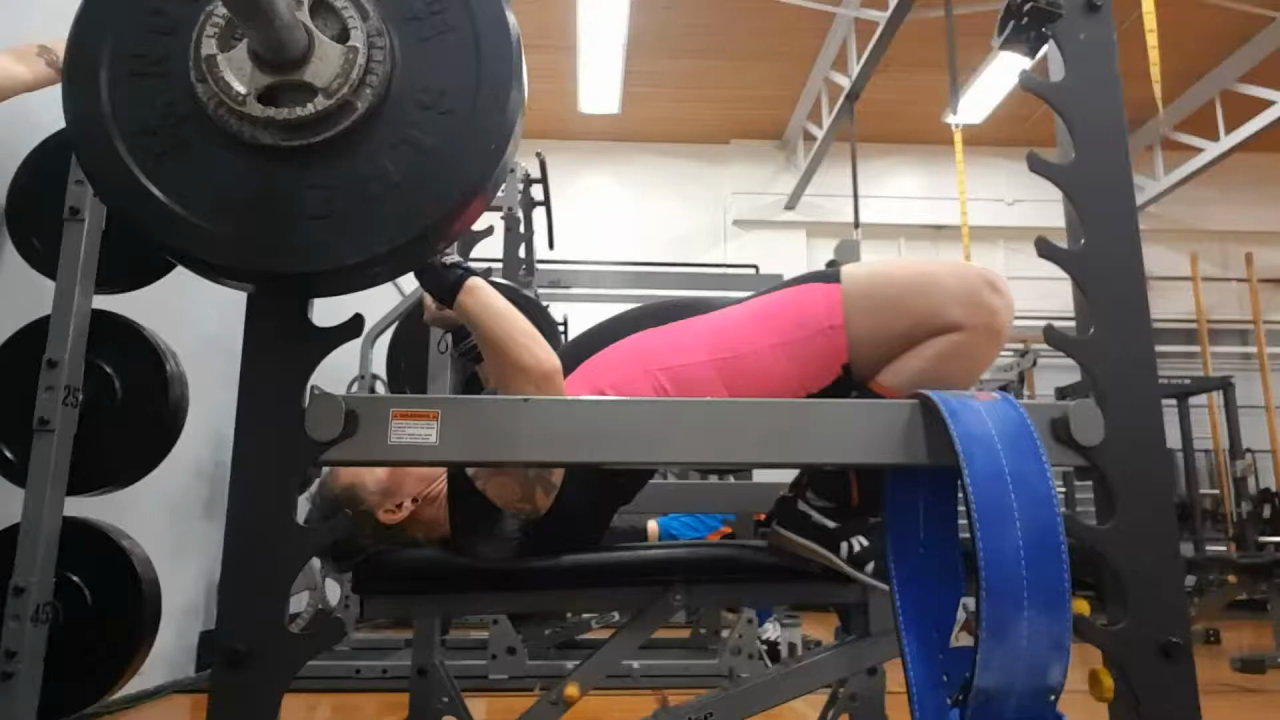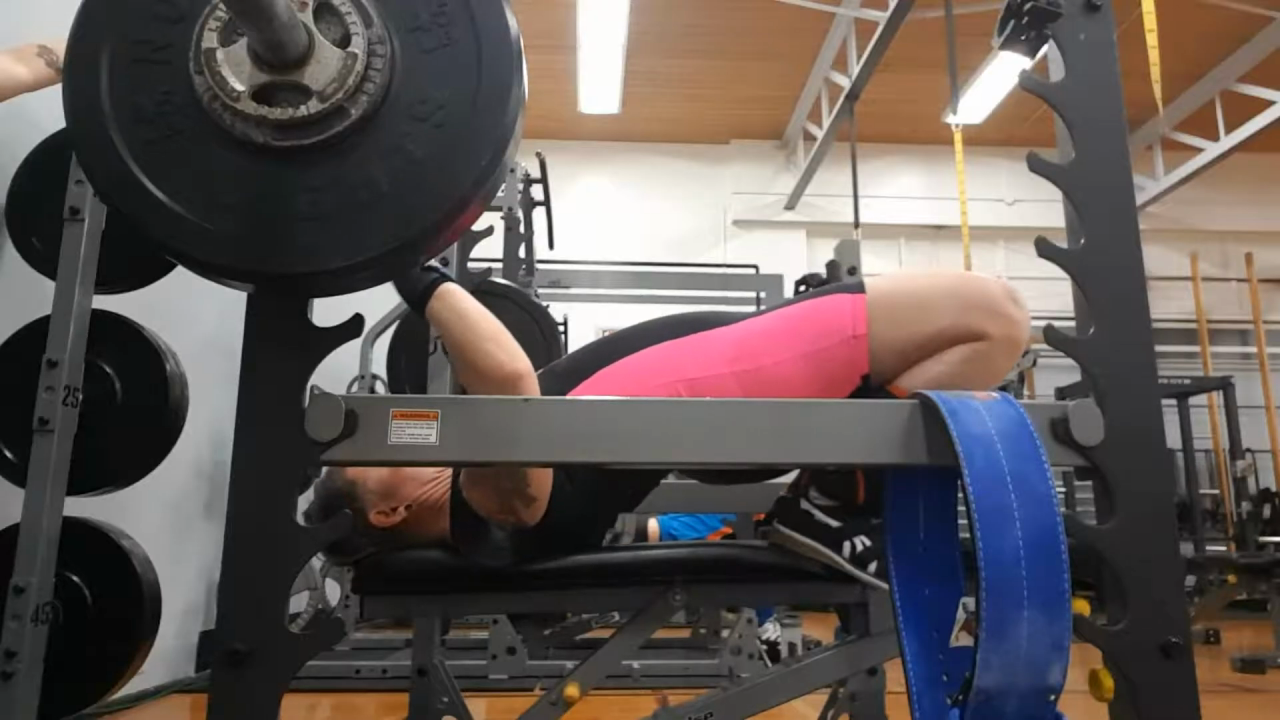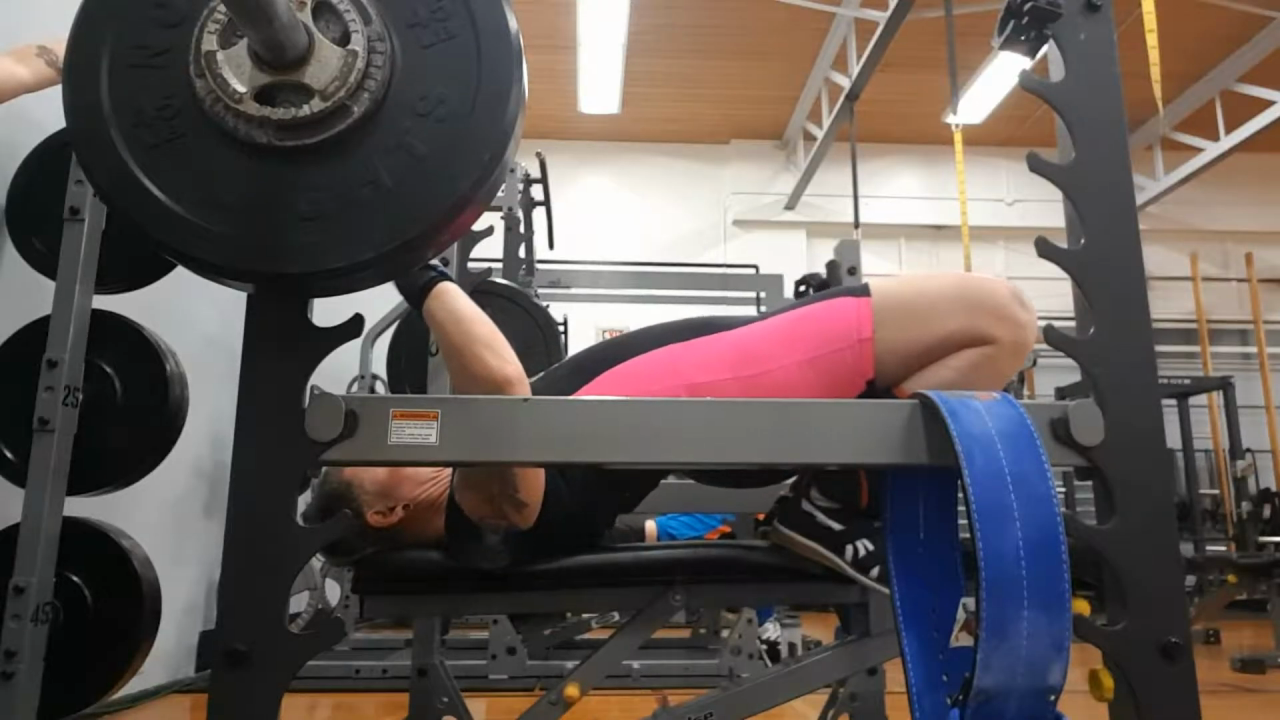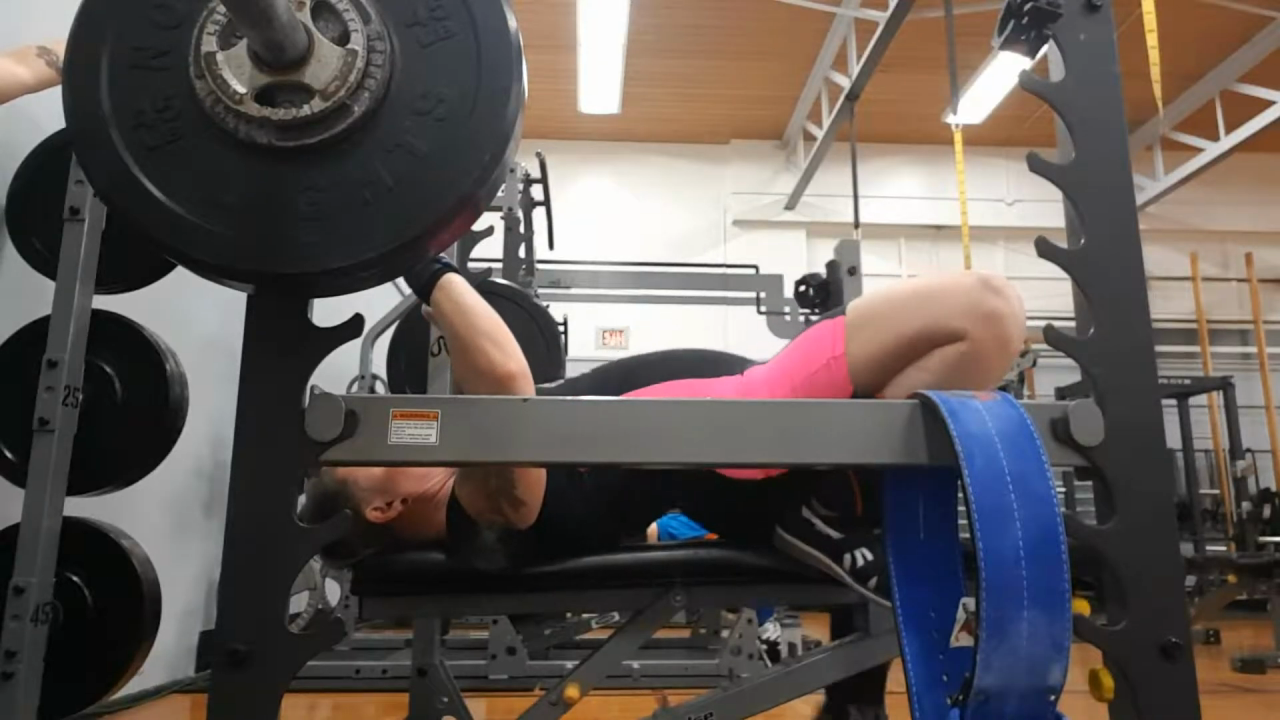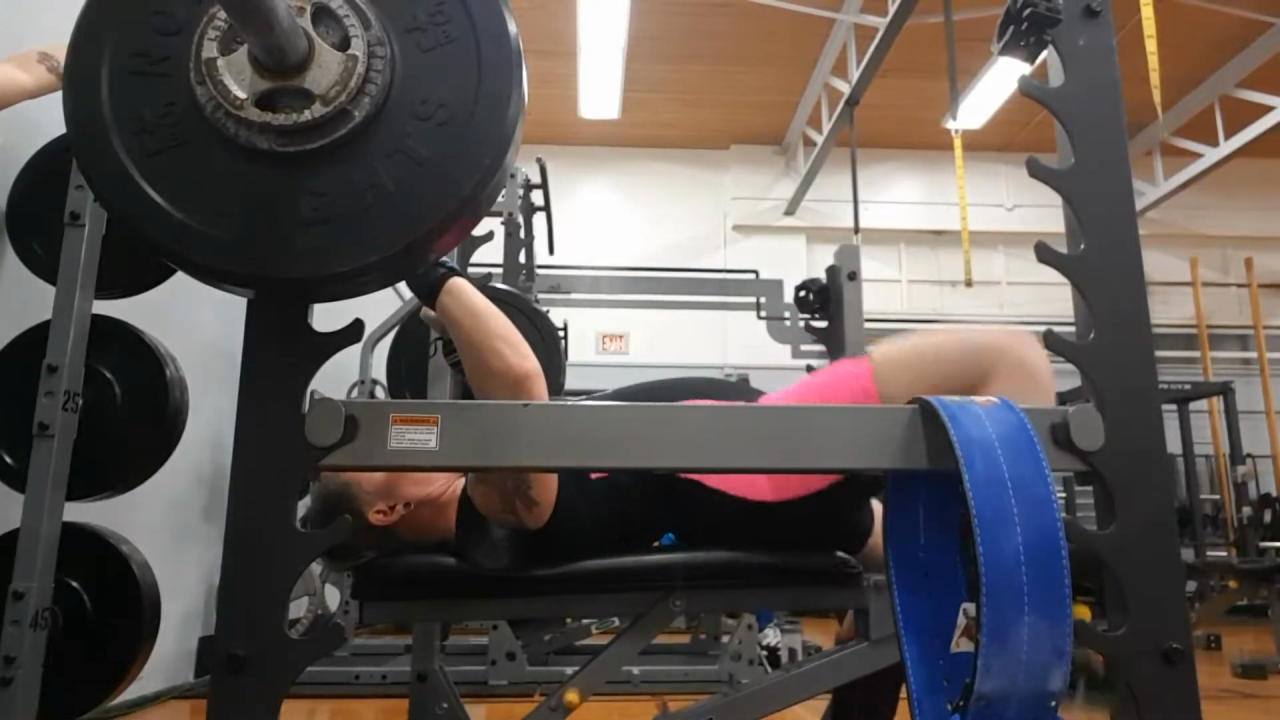
dt=1s
person 1, frame 1
left shoulder: (467, 489)
right shoulder: (490, 507)
right elbow: (540, 376)
left wrist: (455, 314)
right wrist: (449, 278)
right knee: (976, 304)
left ankle: (833, 498)
right ankle: (833, 503)
person 1, frame 2
left shoulder: (478, 497)
right shoulder: (490, 513)
right elbow: (509, 378)
left wrist: (436, 297)
right wrist: (421, 282)
right knee: (991, 316)
left ankle: (833, 499)
right ankle: (836, 502)
person 1, frame 3
left shoulder: (477, 500)
right shoulder: (484, 511)
right elbow: (499, 382)
right wrist: (417, 275)
right knee: (998, 317)
left ankle: (836, 499)
right ankle: (838, 503)
person 1, frame 4
left shoulder: (474, 494)
right shoulder: (486, 516)
left elbow: (498, 383)
right elbow: (506, 379)
right wrist: (428, 273)
right knee: (985, 311)
right ankle: (841, 517)
person 1, frame 5
left shoulder: (486, 510)
right shoulder: (501, 511)
left elbow: (506, 383)
right elbow: (516, 375)
left wrist: (446, 312)
right wrist: (434, 276)
right knee: (1007, 358)
